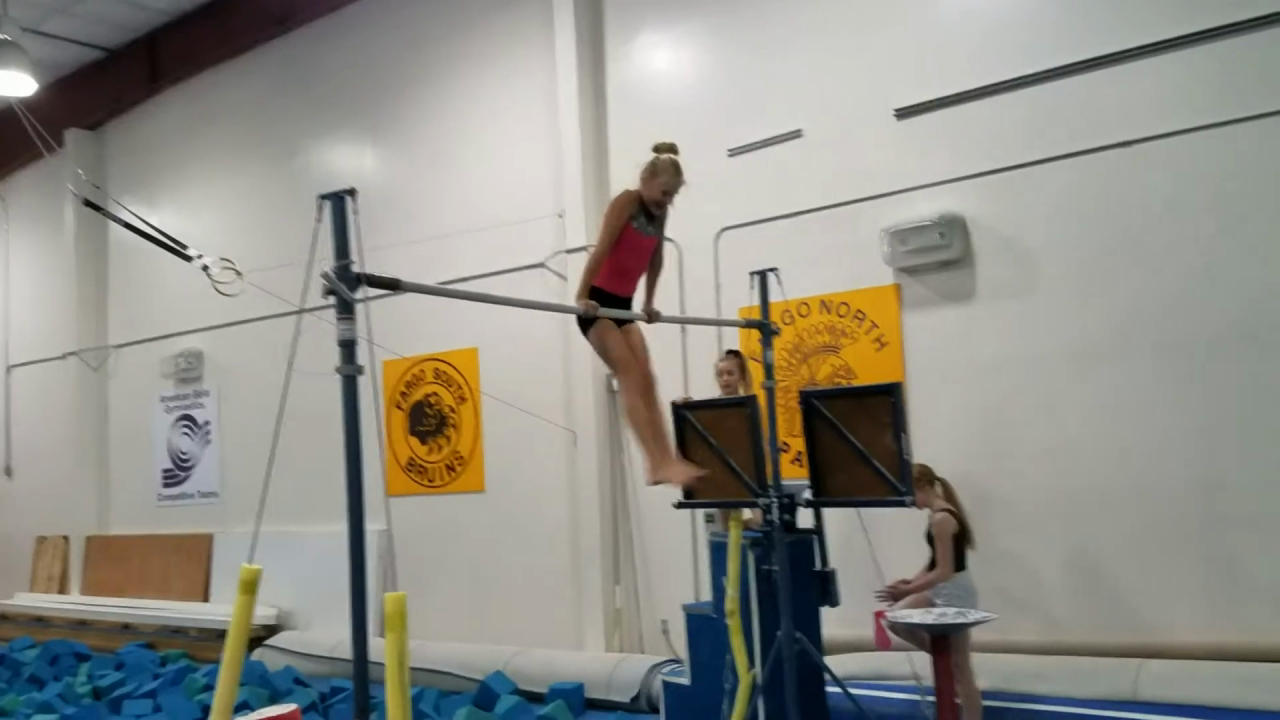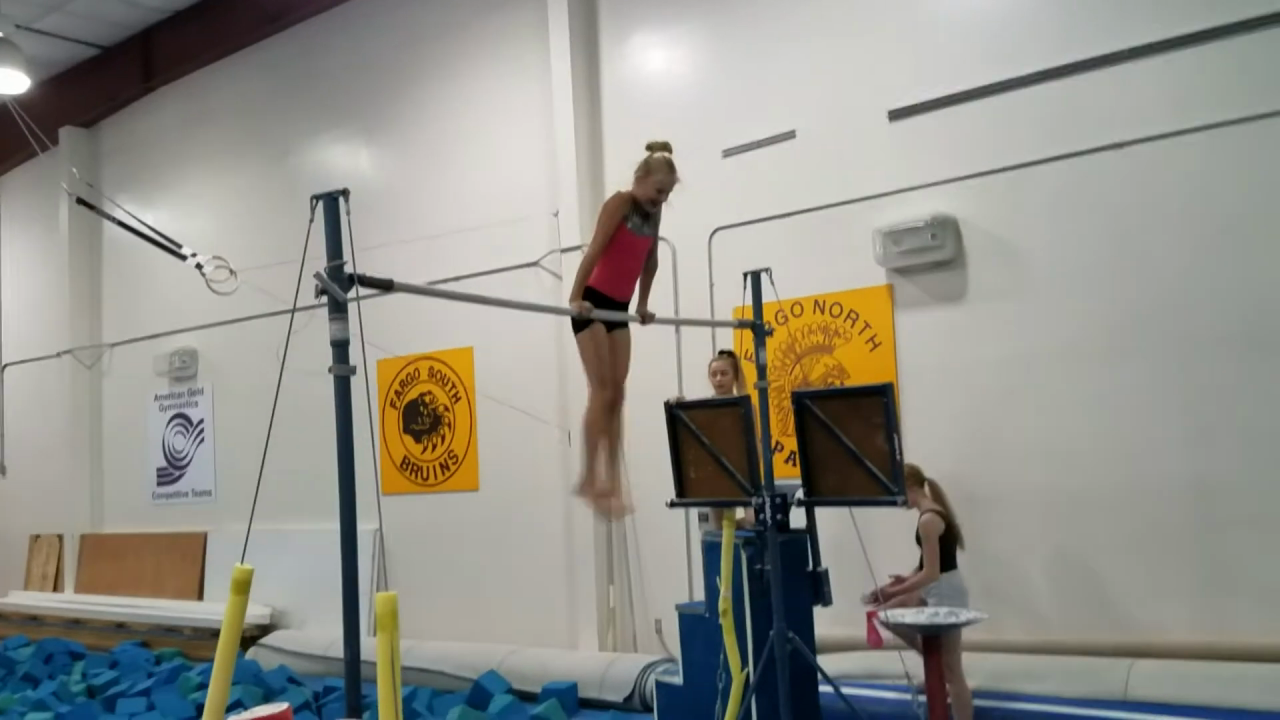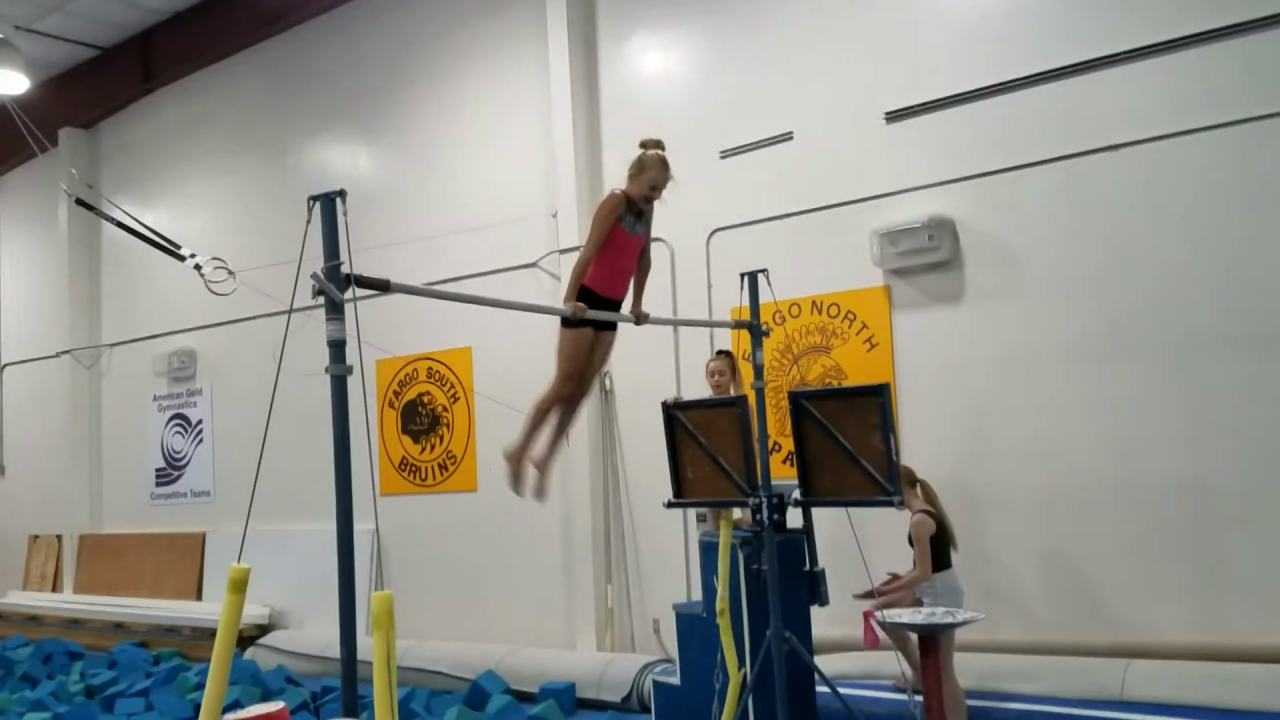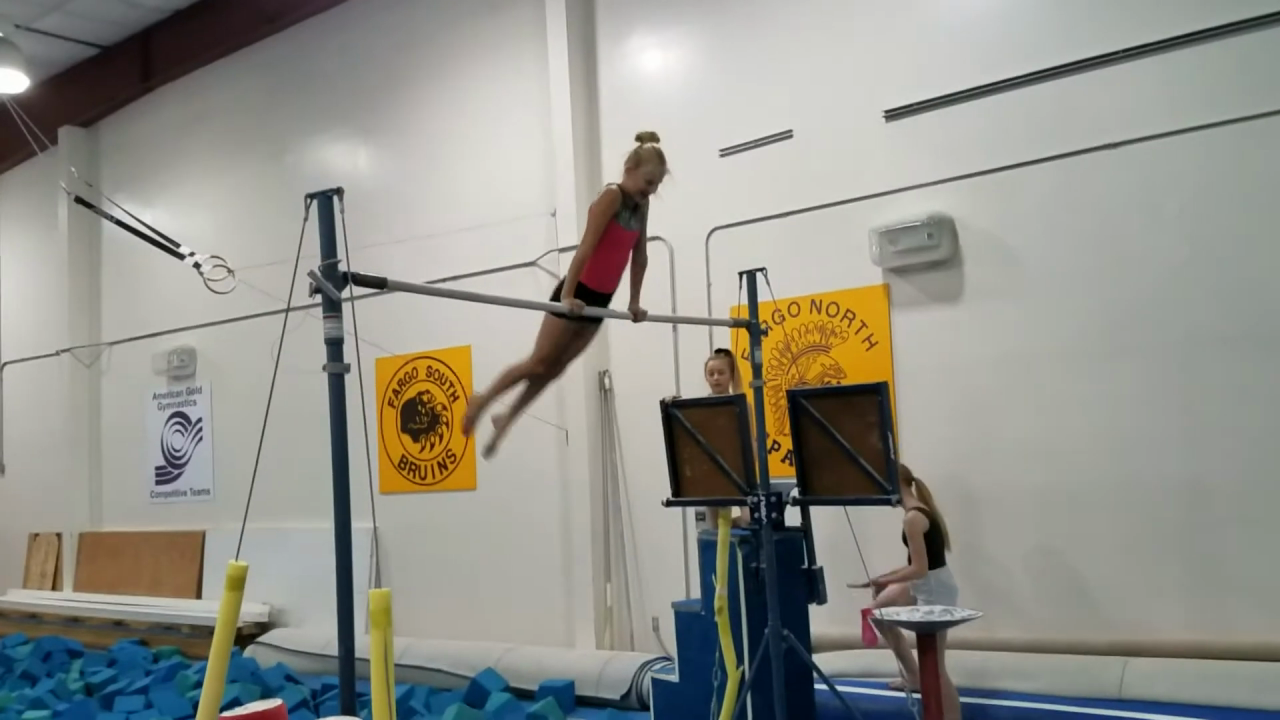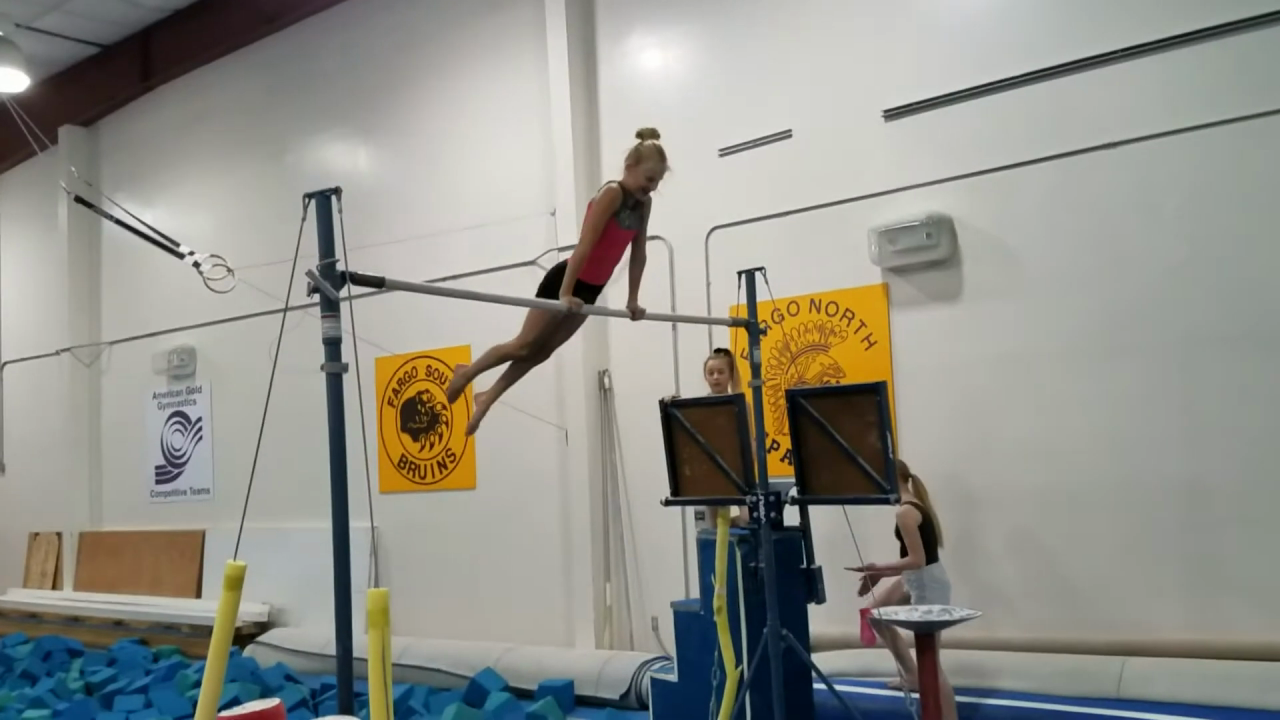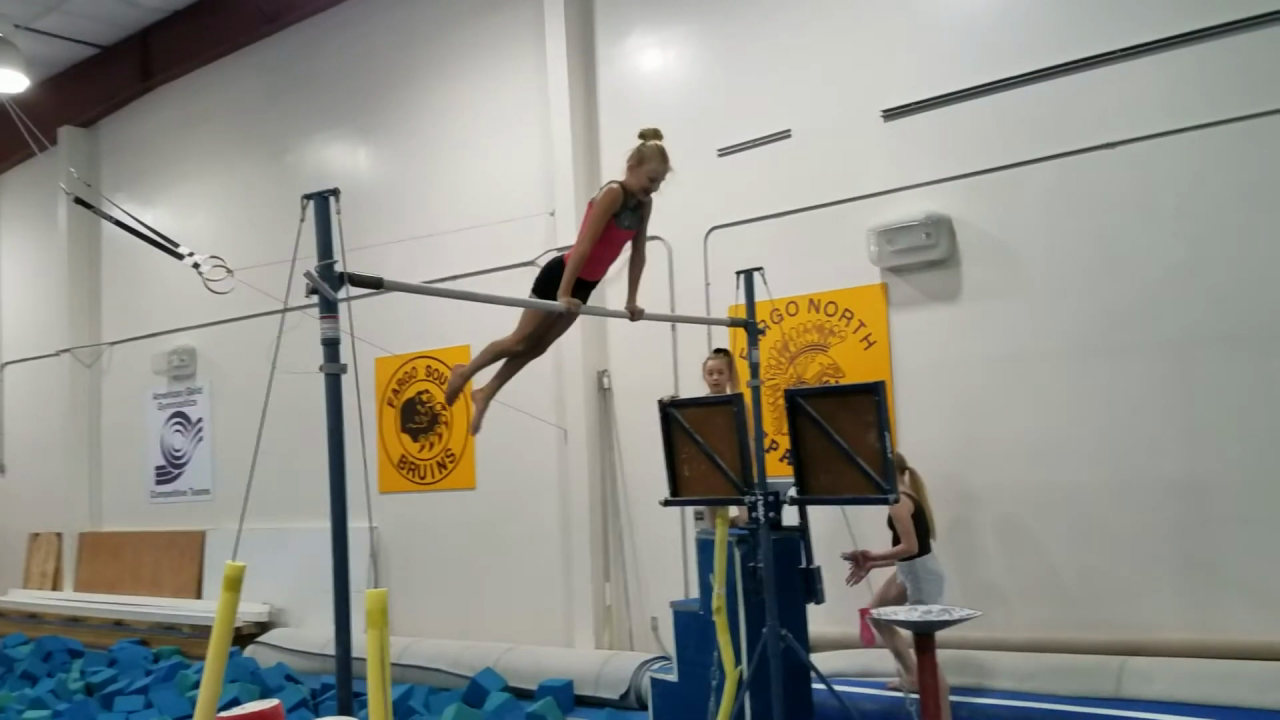
dt=0.1s
person 1, frame 1
left shoulder: (660, 210)
right shoulder: (628, 201)
right elbow: (602, 249)
left wrist: (648, 304)
right wrist: (582, 296)
left hip: (622, 306)
right hip: (598, 305)
left knee: (645, 379)
right knee: (632, 377)
left ankle: (667, 460)
right ankle: (659, 463)
person 1, frame 2
left shoulder: (652, 210)
right shoulder: (620, 203)
right elbow: (595, 252)
left wrist: (641, 303)
right wrist: (575, 298)
left hip: (618, 308)
right hip: (595, 304)
left knee: (616, 390)
right knee: (602, 390)
left ankle: (611, 480)
right ankle: (592, 480)
person 1, frame 3
left shoulder: (647, 210)
right shoulder: (615, 202)
left elbow: (643, 259)
right elbow: (590, 250)
left wrist: (637, 304)
right wrist: (571, 299)
left hip: (609, 308)
right hip: (587, 303)
left knee: (581, 387)
right knee: (566, 385)
left ankle: (545, 458)
right ankle: (519, 451)
person 1, frame 4
left shoulder: (642, 205)
right shoulder: (611, 197)
left elbow: (639, 255)
right elbow: (585, 248)
left wrist: (635, 302)
right wrist: (567, 296)
left hip: (601, 300)
right hip: (578, 294)
left knee: (555, 368)
right knee: (540, 363)
left ankle: (505, 420)
right ankle: (482, 401)
person 1, frame 5
left shoulder: (644, 204)
right shoulder: (611, 195)
left elbow: (639, 253)
right elbow: (585, 246)
left wrist: (633, 301)
right wrist: (566, 294)
left hip: (589, 290)
right hip: (566, 285)
left knee: (542, 351)
right knee: (525, 346)
left ankle: (490, 396)
right ankle: (468, 372)
person 1, frame 6
left shoulder: (644, 203)
right shoulder: (611, 195)
left elbow: (638, 252)
right elbow: (585, 244)
left wrist: (631, 300)
right wrist: (565, 294)
left hip: (584, 285)
right hip: (562, 277)
left knee: (537, 345)
right knee: (521, 341)
left ankle: (486, 393)
right ankle: (467, 372)
person 2, frame 1
left shoulder: (941, 518)
right shoulder: (940, 514)
left elbow: (945, 572)
left wrist: (907, 590)
right wrist: (910, 583)
left hip: (954, 593)
right hip: (940, 591)
left knee: (960, 670)
right knee: (897, 623)
right ankle: (948, 664)
person 2, frame 2
left shoulder: (928, 519)
right shoulder: (932, 512)
left elbow: (931, 572)
left wrist: (891, 592)
right wrist: (906, 580)
left hip: (945, 592)
right hip: (933, 589)
left knee: (951, 670)
person 2, frame 3
left shoulder: (919, 520)
right shoulder: (925, 513)
left elbow: (924, 573)
left wrist: (885, 590)
right wrist: (901, 579)
left hip: (940, 592)
right hip: (928, 588)
left knee: (942, 670)
right knee: (881, 611)
right ankle: (919, 673)
person 2, frame 4
left shoulder: (913, 517)
right shoulder: (918, 511)
left elbow: (920, 568)
left wrist: (883, 582)
right wrist: (892, 577)
left hip: (935, 589)
right hip: (921, 585)
left knee: (934, 666)
right knee: (879, 612)
right ankle: (913, 677)
person 2, frame 5
left shoulder: (905, 512)
right shoulder: (913, 506)
left elbow: (917, 560)
left wrist: (878, 569)
right wrist: (881, 571)
left hip: (927, 584)
right hip: (914, 580)
right knee: (875, 613)
right ankle: (911, 676)
person 2, frame 6
left shoulder: (898, 501)
right shoulder: (908, 498)
left elbow: (910, 547)
left wrist: (871, 556)
right wrist: (873, 559)
left hip: (922, 575)
right hip: (908, 572)
right knee: (875, 612)
right ankle: (911, 675)
